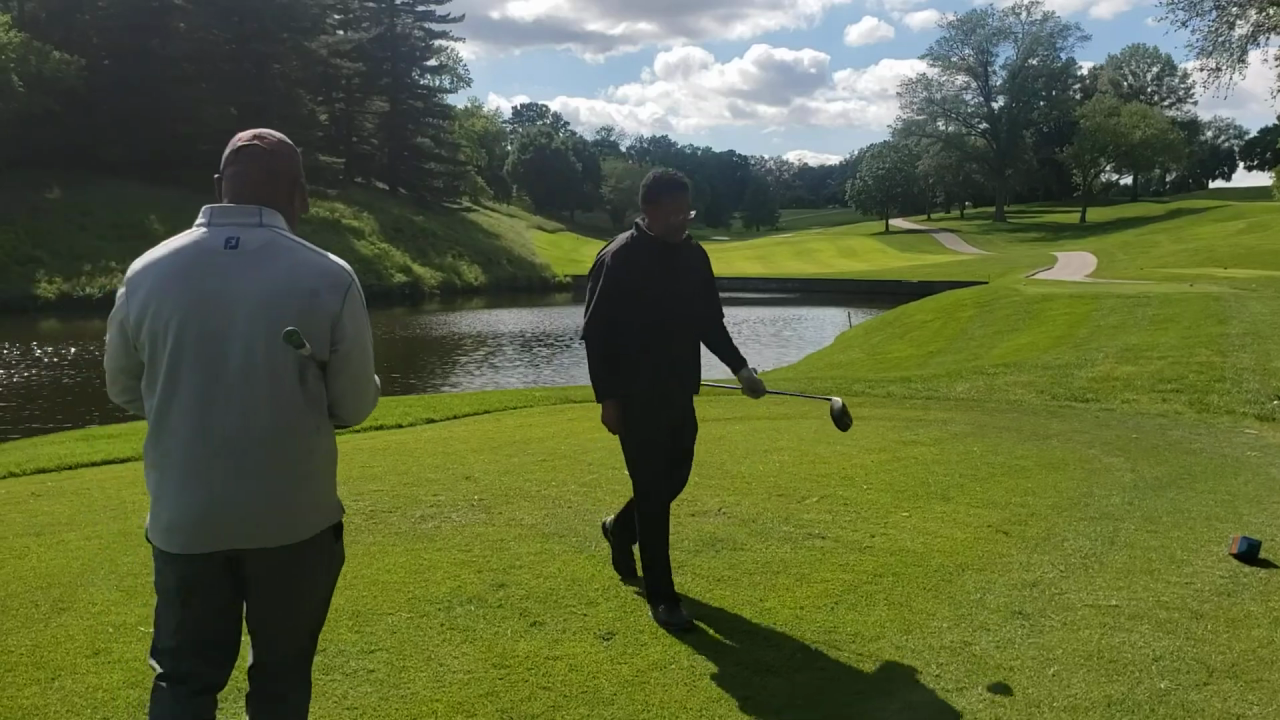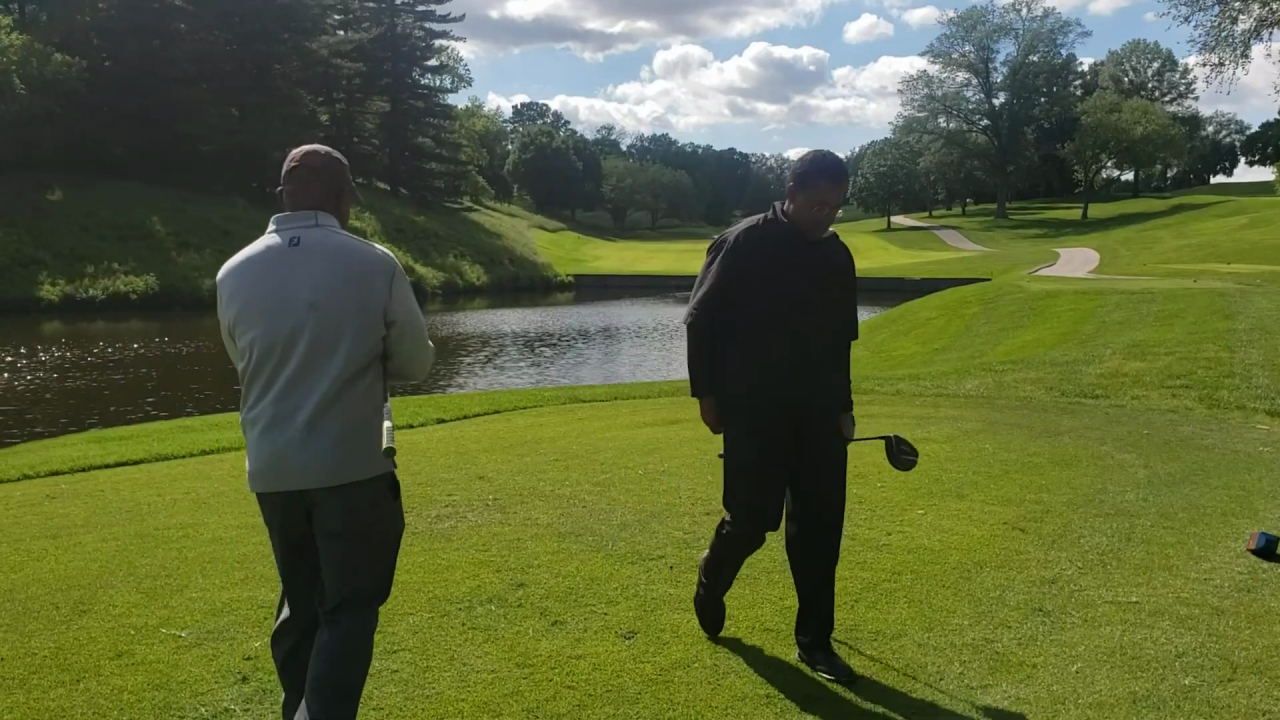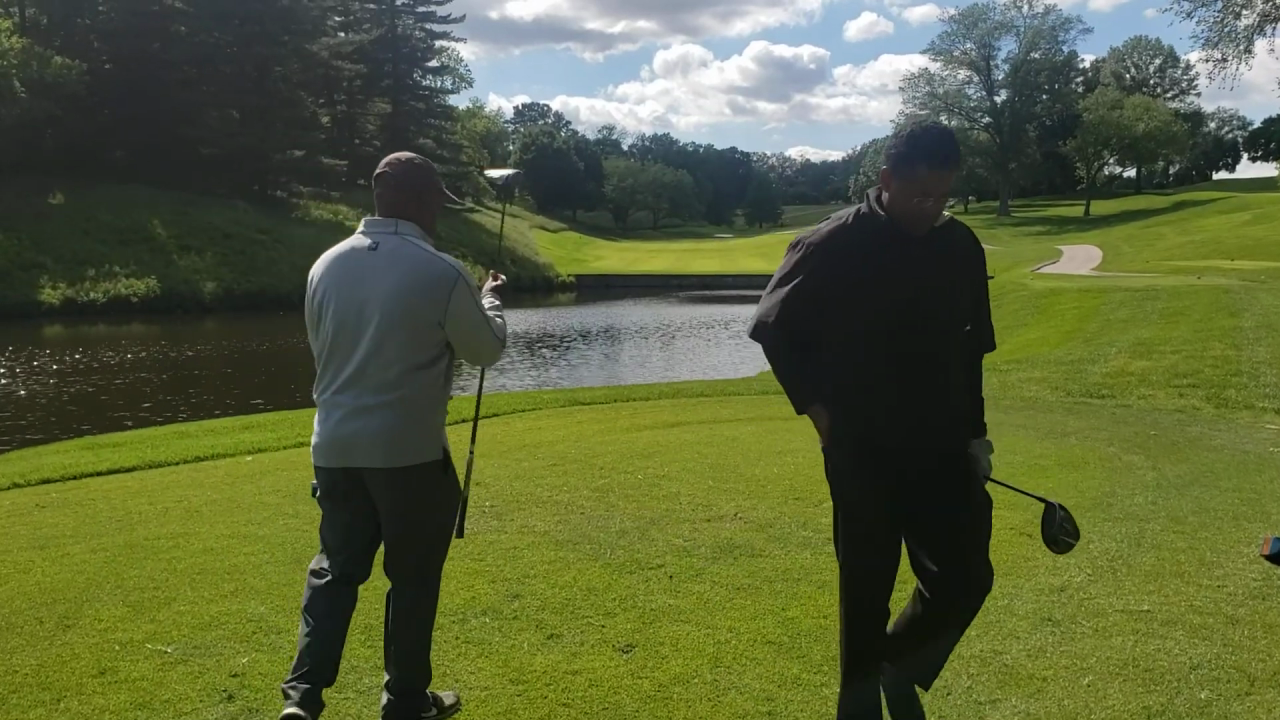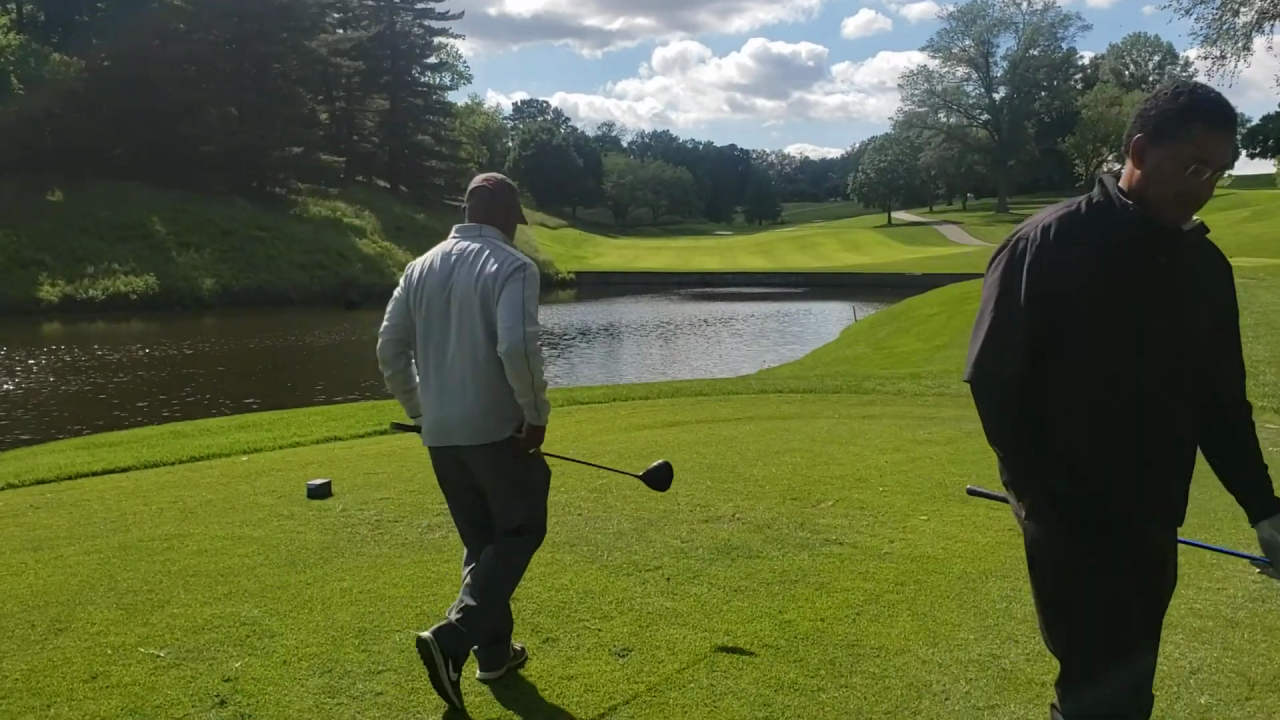
dt=0.7s
person 1, frame 1
left shoulder: (148, 272)
right shoulder: (328, 278)
left elbow: (126, 392)
right elbow: (355, 403)
left hip: (185, 518)
right hip: (294, 516)
right knee: (282, 671)
person 1, frame 2
left shoulder: (235, 273)
right shoulder: (375, 265)
right elbow: (415, 363)
left hip: (273, 469)
right hip: (352, 469)
left knee: (300, 604)
right knee: (348, 614)
person 1, frame 3
left shoulder: (326, 265)
right shoulder: (443, 274)
right elbow: (486, 349)
right wrist: (491, 299)
left hip: (335, 447)
right hip: (410, 451)
left knee: (335, 570)
right knee: (412, 576)
person 1, frame 4
left shoulder: (420, 267)
right shoulder: (514, 266)
left elbow: (390, 349)
right elbow: (516, 346)
left wrist: (419, 410)
right wrist: (536, 415)
left hip: (442, 433)
right hip: (498, 430)
left knee: (481, 542)
right knee: (516, 536)
left ankle: (494, 649)
right ankle: (451, 636)
person 2, frame 1
left shoulder: (693, 255)
right shoulder: (618, 259)
left elbow: (709, 321)
right elbow: (597, 335)
left wrist: (740, 368)
right wrist: (607, 399)
left hip: (678, 392)
right hip: (636, 397)
left knee: (669, 481)
right knee: (654, 491)
left ankle: (621, 530)
right ankle: (661, 596)
person 2, frame 2
left shoulder: (837, 255)
right shoulder: (744, 245)
right elbow: (703, 323)
left wrist: (844, 406)
right wrist: (706, 393)
left hip: (817, 413)
right hip: (753, 411)
left knee: (820, 526)
right knee: (753, 519)
left ankle: (815, 641)
right ankle: (712, 579)
person 2, frame 3
left shoulder: (962, 247)
right shoulder: (831, 247)
left elbow: (971, 347)
right elbow: (776, 328)
left wrist: (976, 429)
right wrist: (813, 403)
left hip: (946, 448)
right hip: (864, 450)
left knee: (966, 578)
right knee: (866, 587)
left ankle: (897, 670)
person 2, frame 4
left shoulder: (1204, 264)
right shoulder: (1049, 245)
left elbow: (1220, 400)
right elbow: (993, 379)
right wrist: (1034, 494)
left hip: (1151, 519)
right hip: (1067, 517)
